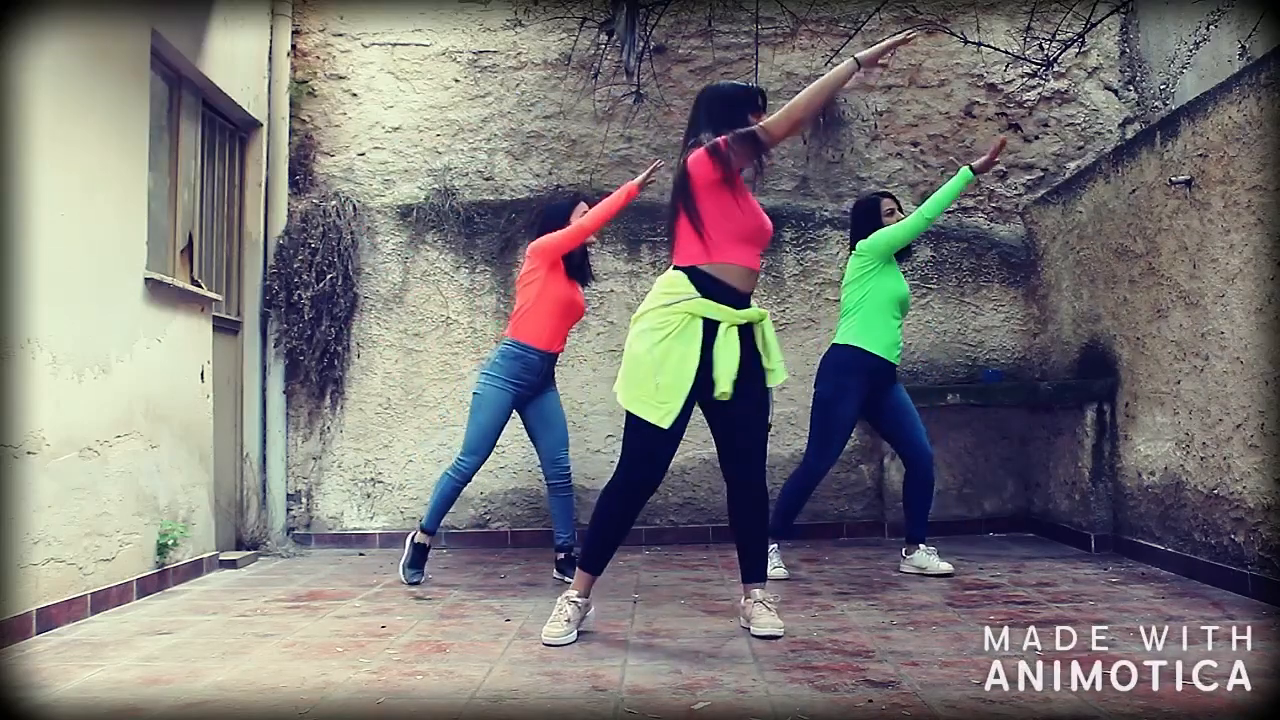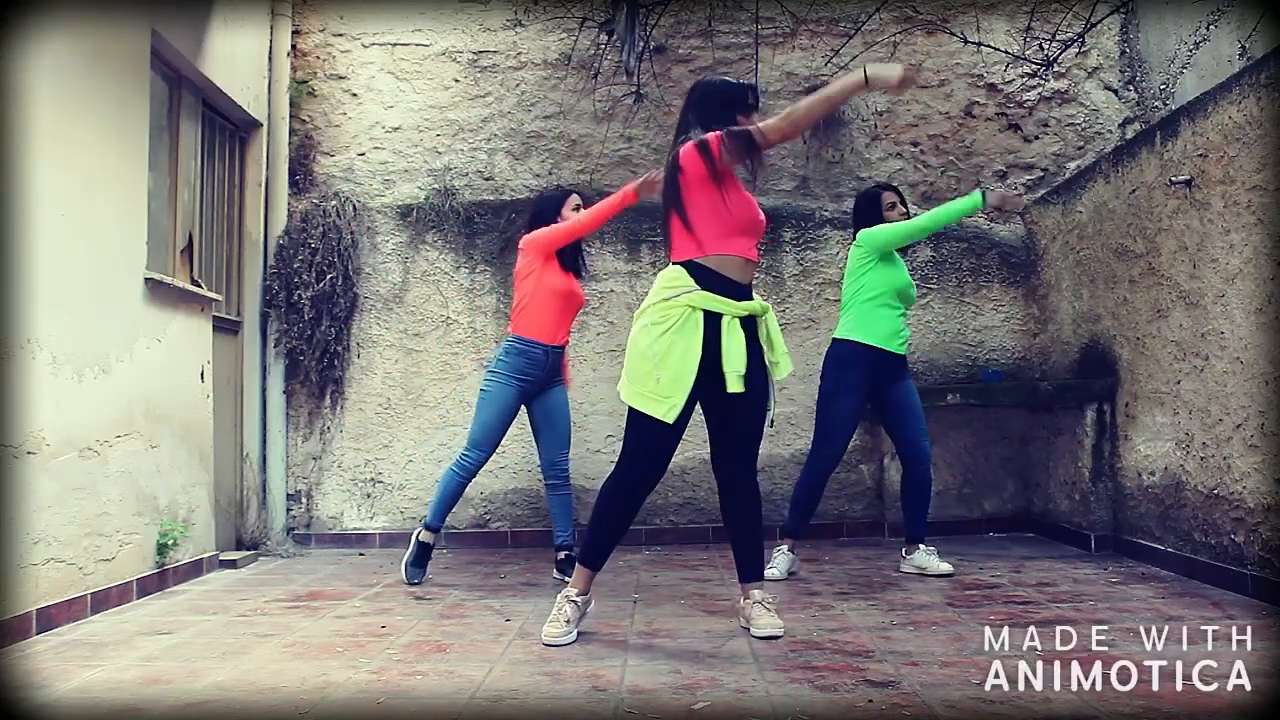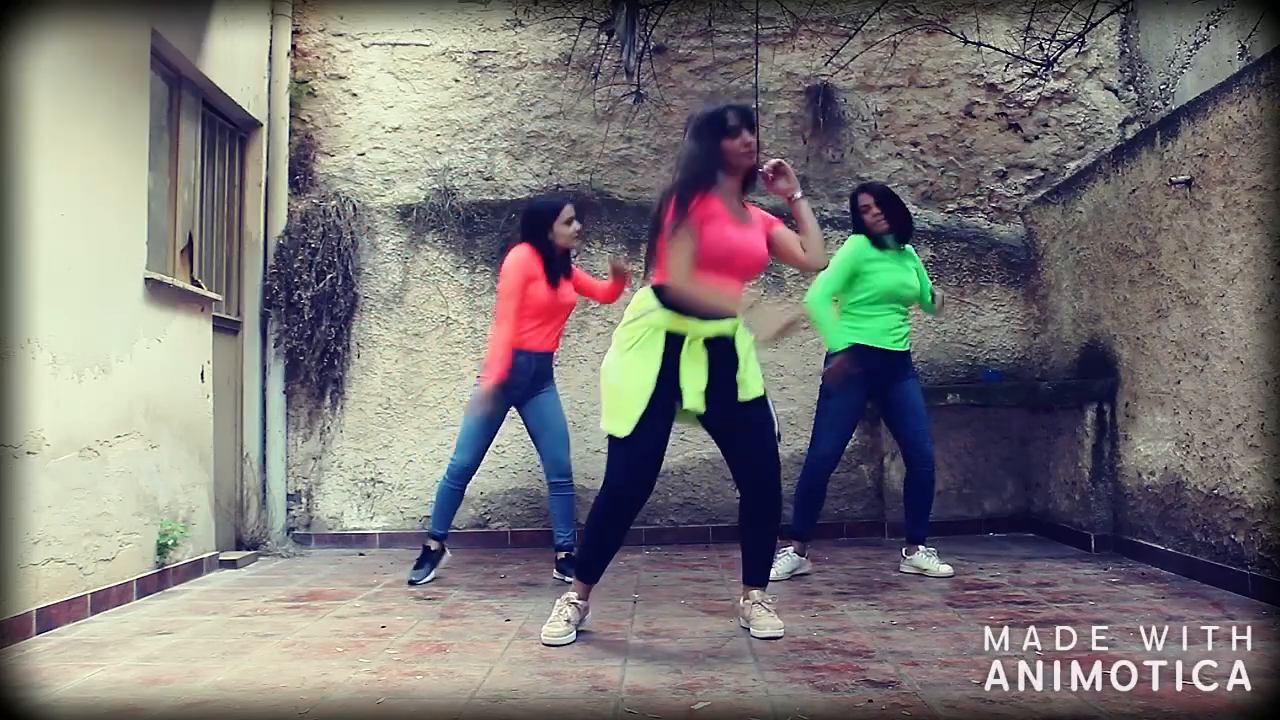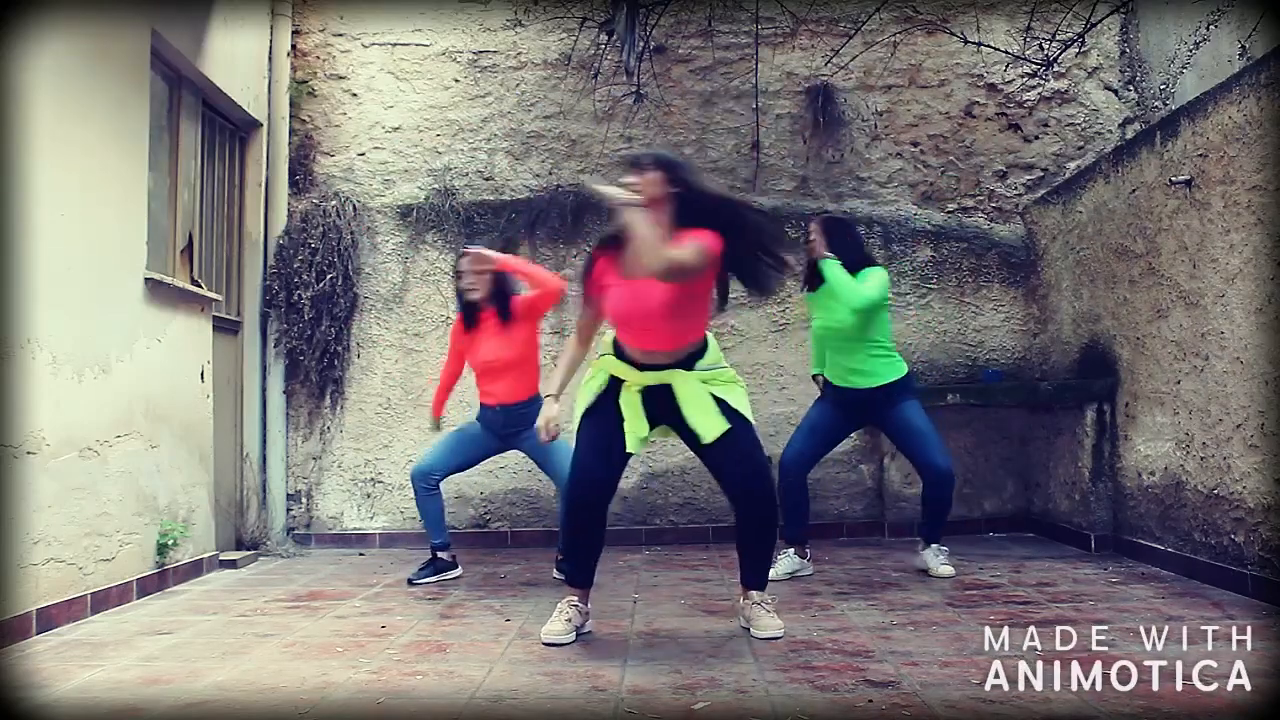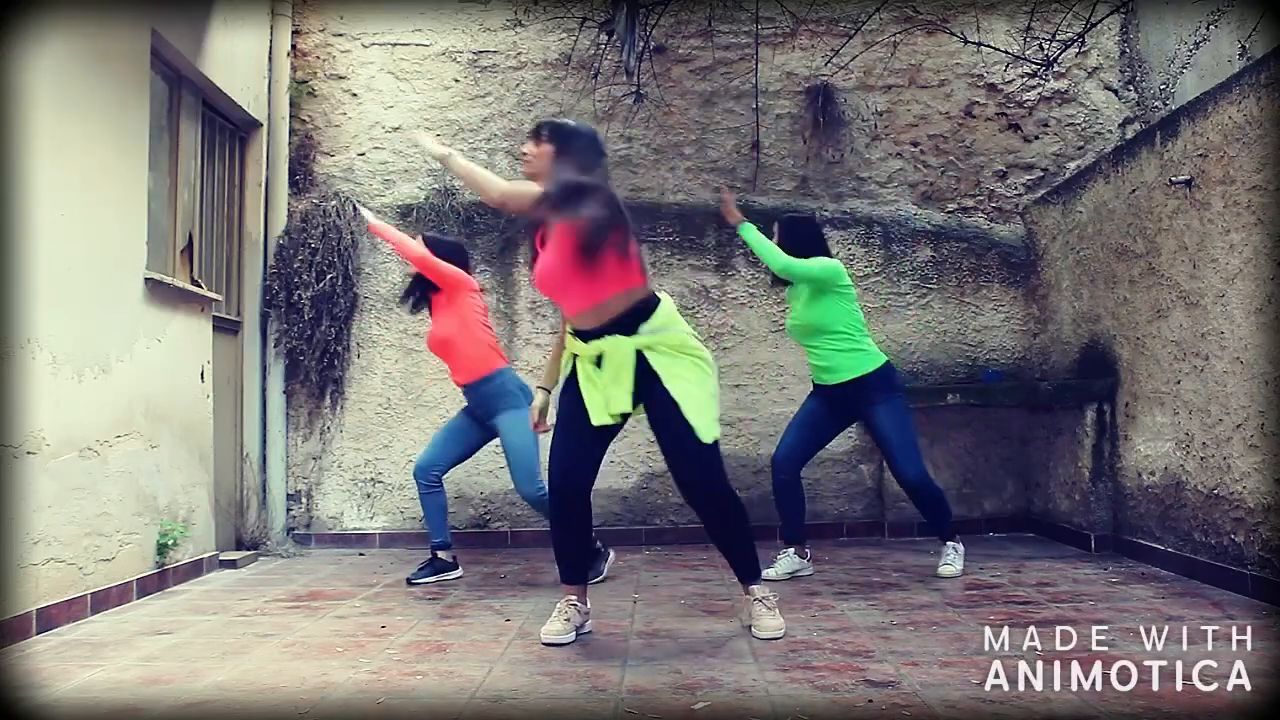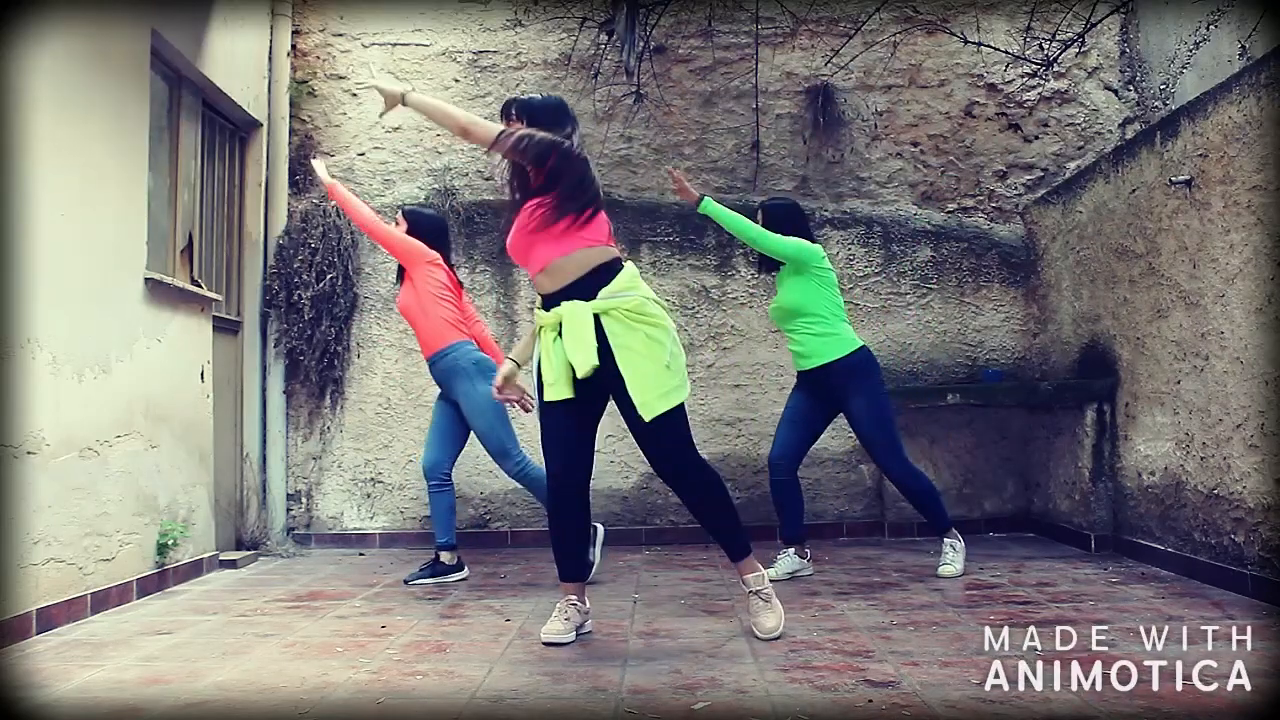
dt=0.3s
person 1, frame 1
left shoulder: (727, 181)
right shoulder: (707, 160)
right elbow: (791, 119)
right wrist: (858, 61)
left hip: (733, 331)
right hip: (685, 323)
left knee: (747, 469)
right knee: (640, 470)
left ankle: (754, 595)
right ankle: (578, 595)
person 1, frame 2
left shoulder: (721, 176)
right shoulder: (698, 153)
right elbow: (786, 125)
right wrist: (867, 76)
left hip: (735, 325)
right hip: (688, 319)
left knee: (738, 468)
right knee: (640, 465)
left ankle: (753, 595)
right ankle: (577, 593)
person 1, frame 3
left shoulder: (760, 218)
right shoulder: (690, 195)
left elbow: (813, 260)
right elbow: (680, 277)
left wrist: (794, 194)
left hip: (723, 352)
right hip: (664, 343)
left knee: (762, 475)
right knee: (628, 481)
left ankle: (754, 595)
right ankle: (576, 598)
person 1, frame 4
left shoulder: (701, 240)
right shoulder: (608, 254)
left elbow: (658, 264)
right elbow: (583, 335)
left wrist: (628, 207)
right wrist: (553, 396)
left hip: (694, 383)
right hip: (624, 384)
left knee: (754, 487)
right knee: (583, 491)
left ankle: (754, 597)
right ankle: (576, 602)
person 1, frame 5
left shoulder: (585, 198)
right shoulder: (549, 232)
left elbow: (497, 193)
left wrist: (448, 155)
right wrist: (545, 385)
left hip: (653, 351)
right hip: (593, 363)
left knee: (703, 480)
right knee: (564, 485)
left ankle: (755, 590)
right ankle: (573, 601)
person 1, frame 6
left shoulder: (561, 163)
right shoulder: (534, 204)
left elbow: (465, 125)
left wrist: (404, 94)
right wrist: (514, 360)
left hip: (618, 320)
right hip: (564, 336)
left knee: (675, 458)
right knee: (563, 476)
left ankle: (752, 577)
right ankle: (573, 601)
person 2, frame 1
left shoulder: (886, 267)
right shoulder: (868, 250)
right elbow: (923, 217)
right wrist: (972, 170)
left hip: (883, 376)
right hip: (847, 367)
left knee: (921, 458)
right knee: (818, 462)
left ankle: (914, 550)
right ankle: (772, 545)
person 2, frame 2
left shoulder: (893, 258)
right shoulder: (869, 239)
right elbow: (924, 223)
right wrist: (982, 198)
left hip: (893, 367)
right hip: (851, 360)
left knee: (918, 457)
right knee: (823, 458)
left ankle: (914, 550)
right ankle: (787, 547)
person 2, frame 3
left shoulder: (907, 252)
right shoulder: (856, 247)
left elbow: (925, 301)
right elbow: (818, 294)
left wrist: (932, 298)
right wrist: (837, 346)
left hip: (897, 367)
right hip: (850, 366)
left knee: (922, 457)
right knee: (822, 457)
left ankle: (915, 550)
right ankle: (797, 549)
person 2, frame 4
left shoulder: (874, 277)
right shoulder: (816, 291)
left elbow: (855, 302)
left wrist: (827, 259)
right wrist: (817, 371)
left hip: (891, 393)
right hip: (838, 396)
left knee: (939, 469)
right knee: (790, 464)
left ankle: (931, 547)
right ankle: (796, 552)
person 2, frame 5
left shoulder: (829, 271)
right shoulder: (797, 290)
left elbow: (783, 264)
left wrist: (741, 225)
left hip: (874, 385)
right hip: (829, 393)
left knee: (912, 474)
right knee: (783, 463)
left ankle: (951, 544)
right ankle: (795, 553)
person 2, frame 6
left shoulder: (808, 254)
right shoulder: (786, 274)
left elbow: (753, 236)
left wrist: (700, 201)
left hip: (852, 371)
right hip: (811, 382)
left knee: (894, 465)
right knee: (780, 463)
left ankle: (949, 538)
right ankle: (795, 552)
person 3, frame 1
left shoulder: (571, 276)
right shoulder: (541, 251)
right elbow: (588, 226)
right wrist: (634, 188)
left hip: (543, 377)
right hip: (510, 367)
left knee: (559, 470)
right knee: (468, 462)
left ankle: (566, 557)
right ankle: (422, 537)
person 3, frame 2
left shoulder: (567, 268)
right shoulder: (535, 243)
right elbow: (584, 224)
left wrist: (563, 370)
right wrist: (631, 193)
left hip: (550, 372)
right hip: (516, 363)
left knee: (557, 469)
right knee: (473, 457)
left ankle: (565, 557)
right ankle: (426, 536)
person 3, frame 3
left shoulder: (566, 270)
right shoulder: (522, 257)
left elbow: (607, 294)
right elbow: (503, 320)
left wrist: (620, 278)
right wrist: (491, 377)
left hip: (541, 379)
right hip: (504, 373)
left knee: (559, 469)
right knee: (463, 466)
left ankle: (566, 556)
right ankle: (434, 547)
person 3, frame 4
left shoulder: (524, 309)
right shoulder: (464, 324)
left elbow: (555, 287)
right elbow: (451, 371)
left wrist: (500, 260)
right wrist: (437, 411)
left hip: (529, 418)
right hip: (488, 422)
right knee: (423, 472)
right ankle: (443, 558)
person 3, frame 5
left shoulder: (459, 283)
right shoulder: (439, 304)
left elbow: (413, 252)
left wrist: (374, 224)
left hip: (505, 397)
right hip: (477, 405)
left knee: (531, 490)
right knee: (426, 469)
left ankle: (590, 550)
right ankle: (443, 557)
person 3, frame 6
left shoulder: (423, 257)
right shoulder: (429, 275)
left elbow: (370, 222)
right elbow: (476, 327)
left wrist: (329, 182)
left hip: (465, 370)
right hip: (452, 379)
left knee: (512, 462)
right knee: (435, 469)
left ankle: (583, 530)
right ankle: (447, 559)
